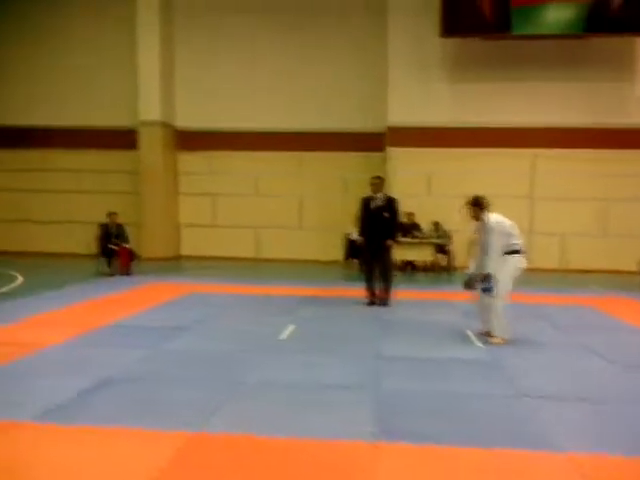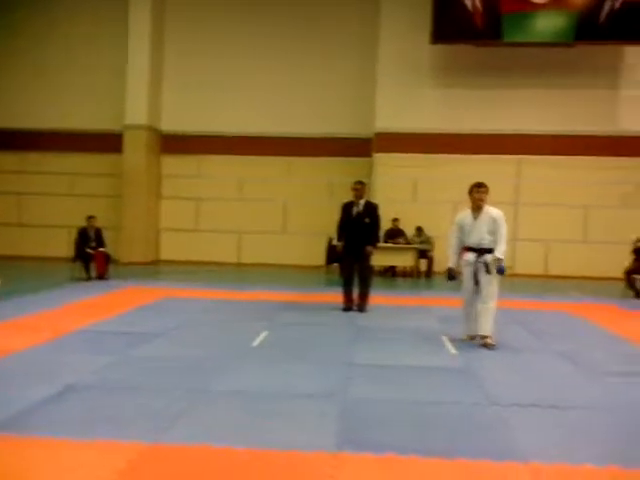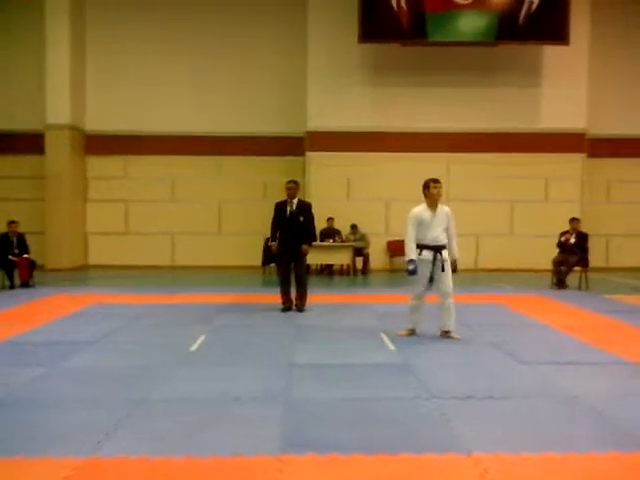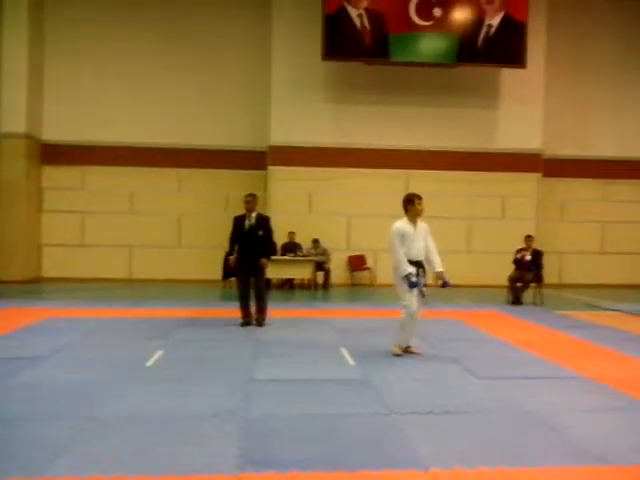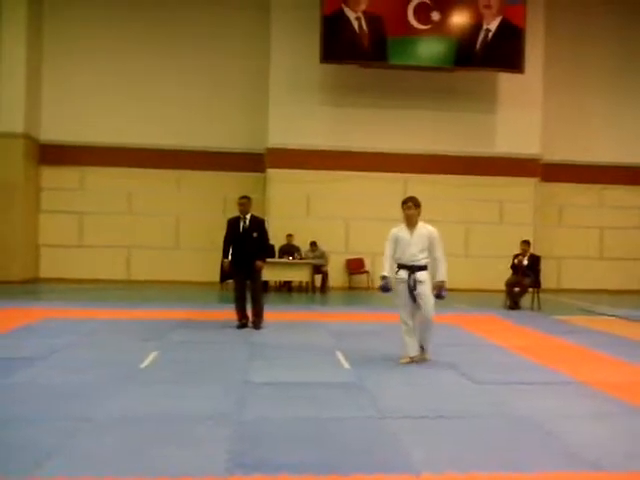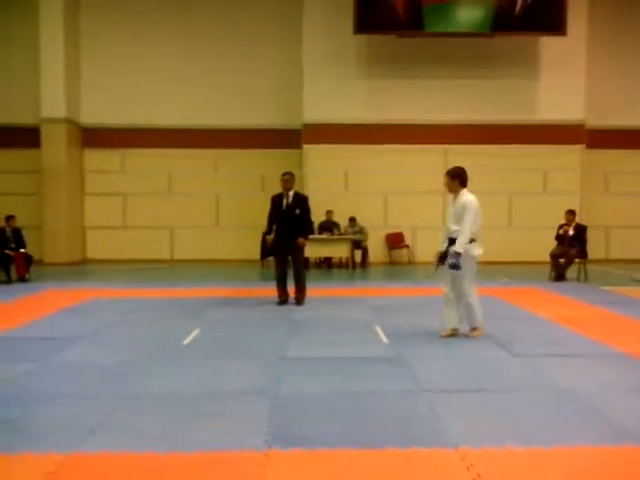
dt=0.5s
person 1, frame 1
left shoulder: (494, 223)
right shoulder: (482, 225)
left elbow: (494, 250)
right elbow: (480, 251)
left wrist: (488, 274)
right wrist: (472, 274)
left hip: (511, 259)
right hip: (498, 260)
left knee: (494, 295)
right knee: (483, 295)
left ankle: (500, 334)
right ankle: (491, 328)
person 1, frame 2
left shoulder: (496, 215)
right shoulder: (462, 217)
left elbow: (502, 238)
right elbow: (455, 242)
left wrist: (498, 258)
right wrist: (451, 265)
left hip: (488, 259)
right hip: (469, 259)
left knee: (488, 297)
right knee: (469, 297)
left ankle: (486, 334)
right ankle: (472, 332)
person 1, frame 3
left shoulder: (446, 212)
right shoulder: (416, 213)
left elbow: (451, 236)
right elbow: (410, 237)
left wrist: (454, 257)
right wrist: (411, 260)
left hip: (441, 255)
right hip: (424, 256)
left knee: (447, 293)
right knee: (419, 293)
left ankle: (447, 328)
right ankle: (412, 327)
person 1, frame 4
left shoulder: (424, 227)
right shoulder: (398, 227)
left elbow: (431, 250)
right elbow: (398, 254)
left wrist: (439, 271)
right wrist: (408, 274)
left hip: (419, 271)
right hip: (404, 271)
left knee: (415, 310)
right knee: (411, 309)
left ankle: (406, 344)
right ankle: (399, 343)
person 1, frame 5
left shoulder: (429, 231)
right shoulder: (396, 232)
left elbow: (438, 257)
right elbow: (389, 255)
left wrist: (440, 280)
right wrist: (386, 276)
left hip: (421, 276)
right hip: (402, 277)
left knee: (427, 314)
right knee: (406, 317)
left ankle: (422, 346)
right ankle: (412, 352)
person 1, frame 6
left shoulder: (469, 201)
right shoulder: (454, 201)
left elbow: (466, 229)
left wrist: (457, 252)
right wrist: (444, 249)
left hip: (463, 250)
right hip: (453, 248)
left knee: (466, 290)
right knee: (450, 290)
left ankle: (476, 325)
right ankle: (452, 326)
person 2, frame 1
left shoulder: (390, 202)
right shoulder: (365, 201)
left elbow: (395, 221)
right elbow: (362, 219)
left wrist: (391, 238)
right wrist: (361, 236)
left hip: (384, 241)
right hip: (368, 241)
left knee: (385, 269)
right knee: (368, 269)
left ankle: (384, 296)
right ankle: (372, 296)
person 2, frame 2
left shoulder: (372, 207)
right shoulder: (346, 206)
left elbow: (375, 227)
right elbow: (342, 225)
left wrist: (372, 245)
right wrist: (340, 241)
left hip: (364, 247)
right hip: (348, 246)
left knee: (364, 275)
right knee: (347, 275)
left ankle: (362, 303)
right ankle: (348, 302)
person 2, frame 3
left shoulder: (306, 206)
right shoulder: (279, 205)
left elbow: (310, 226)
right elbow: (275, 224)
left wrist: (307, 243)
right wrist: (273, 241)
left hip: (299, 246)
right hip: (283, 245)
left knee: (300, 275)
right knee: (283, 275)
left ankle: (300, 302)
right ankle: (286, 302)
person 2, frame 4
left shoulder: (264, 220)
right shoulder: (238, 219)
left elbow: (269, 240)
right elbow: (233, 238)
left wrist: (266, 257)
right wrist: (232, 255)
left hip: (258, 260)
right hip: (242, 259)
left knee: (260, 289)
right knee: (243, 289)
left ankle: (260, 317)
right ankle: (246, 317)
person 2, frame 5
left shoulder: (259, 222)
right shoulder: (232, 222)
left elbow: (265, 242)
right elbow: (227, 241)
left wrist: (261, 259)
right wrist: (226, 258)
left hip: (254, 262)
right hip: (237, 262)
left knee: (256, 292)
right knee: (239, 292)
left ankle: (257, 319)
right ankle: (242, 319)
person 2, frame 6
left shoulder: (302, 198)
right shoulder: (275, 198)
left elbow: (307, 219)
right elbow: (271, 217)
left wrist: (304, 236)
right wrist: (269, 234)
left hip: (296, 239)
right hip: (280, 239)
left knee: (298, 268)
right knee: (280, 269)
left ankle: (300, 296)
right ankle: (283, 296)
